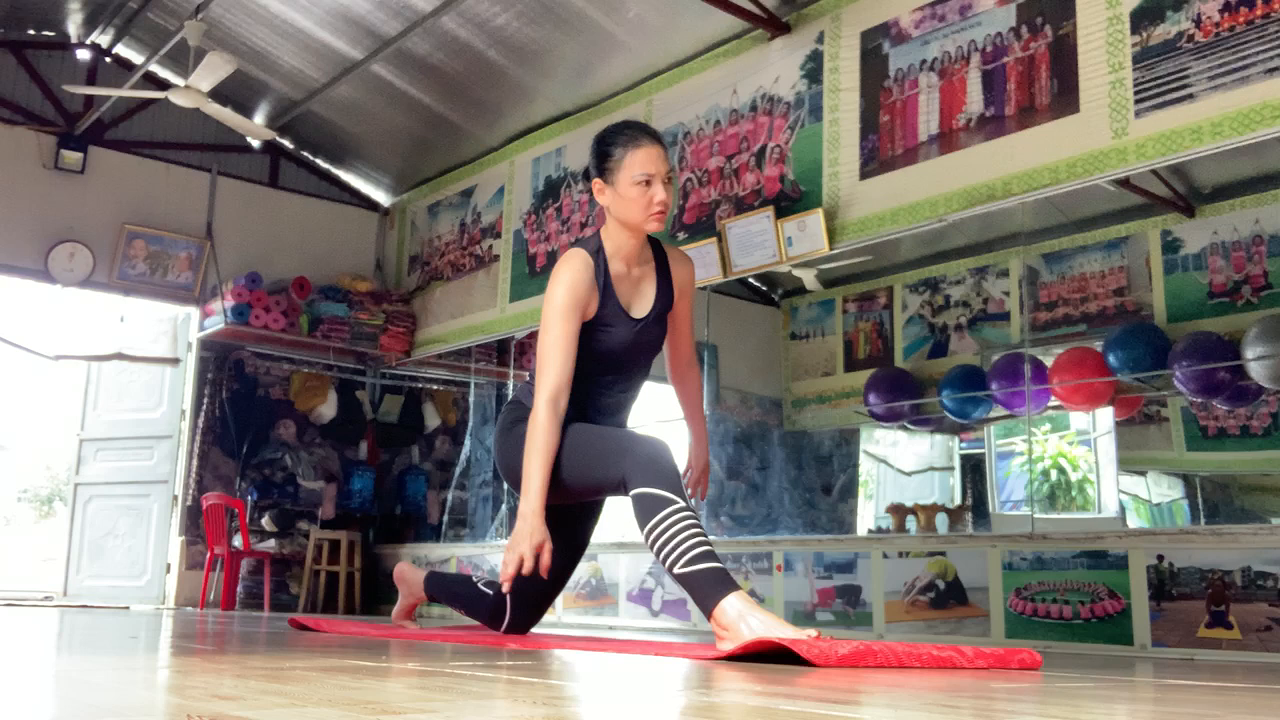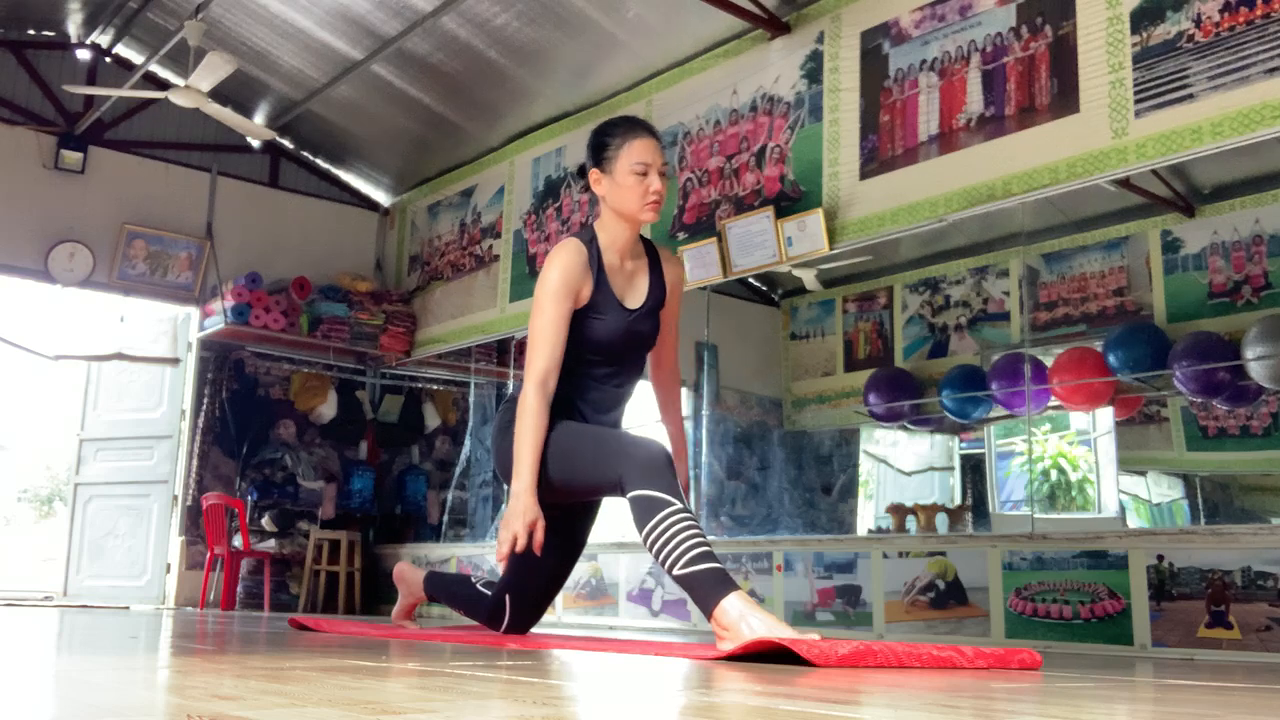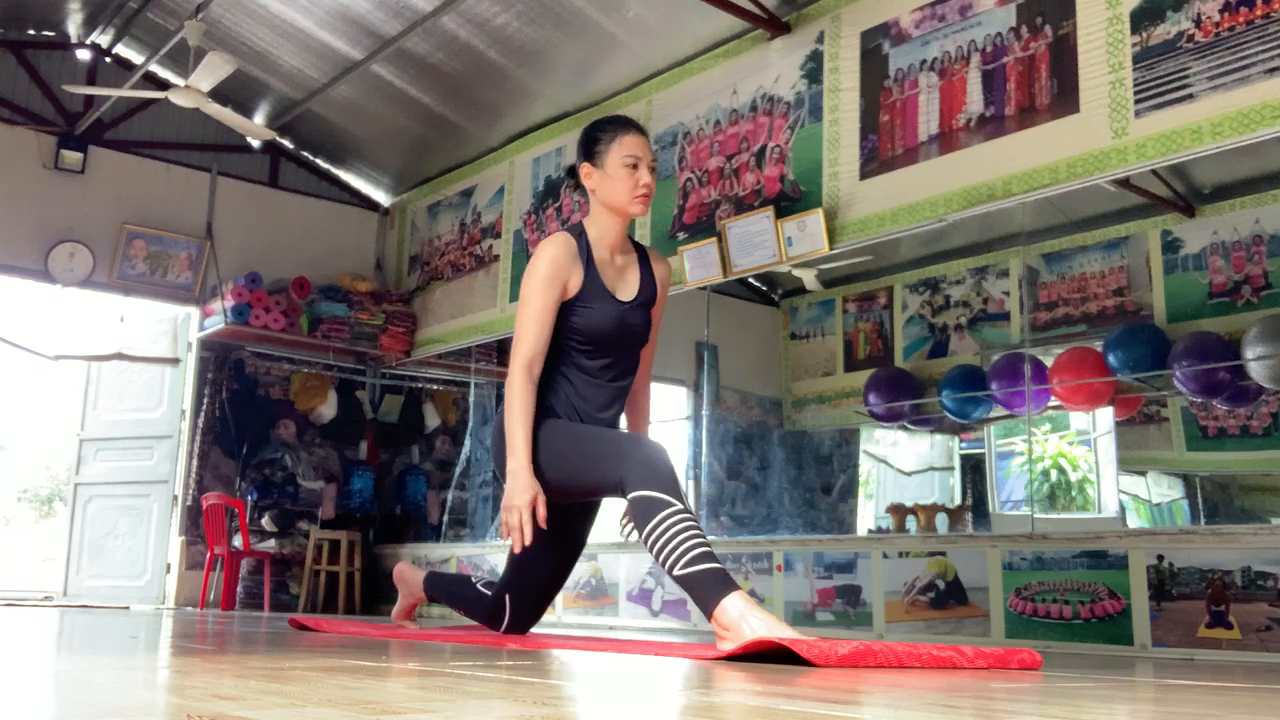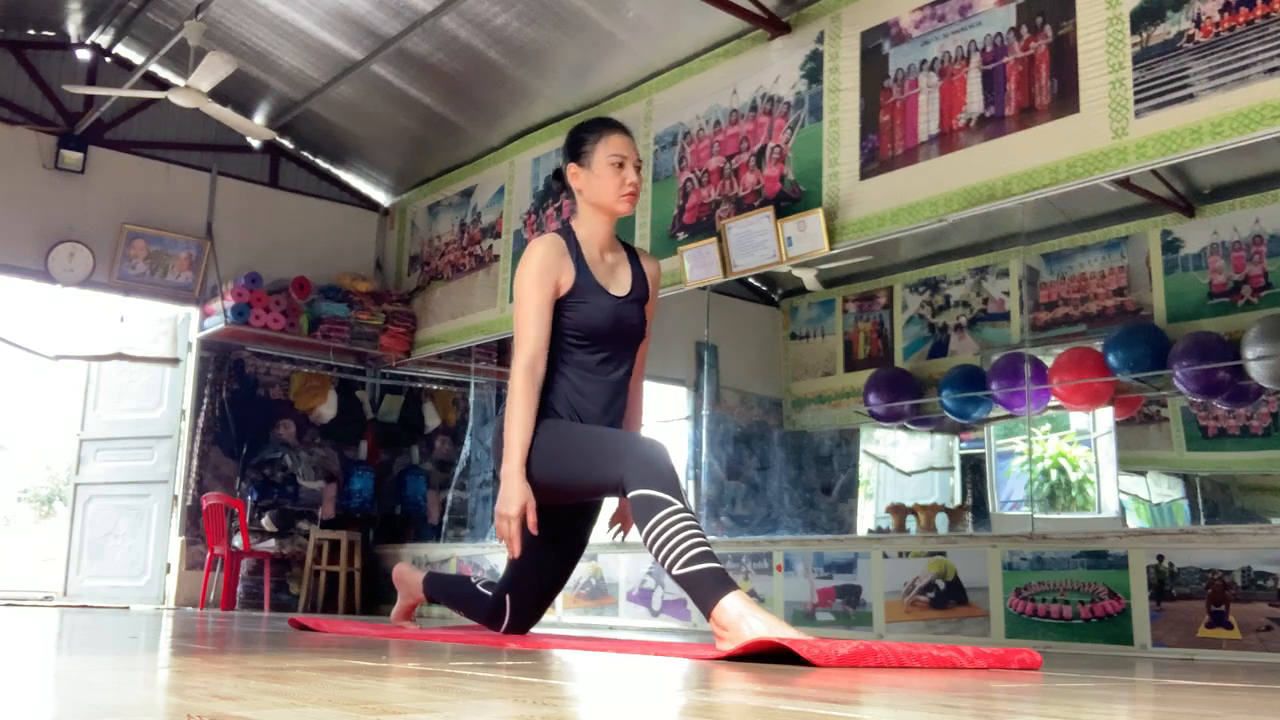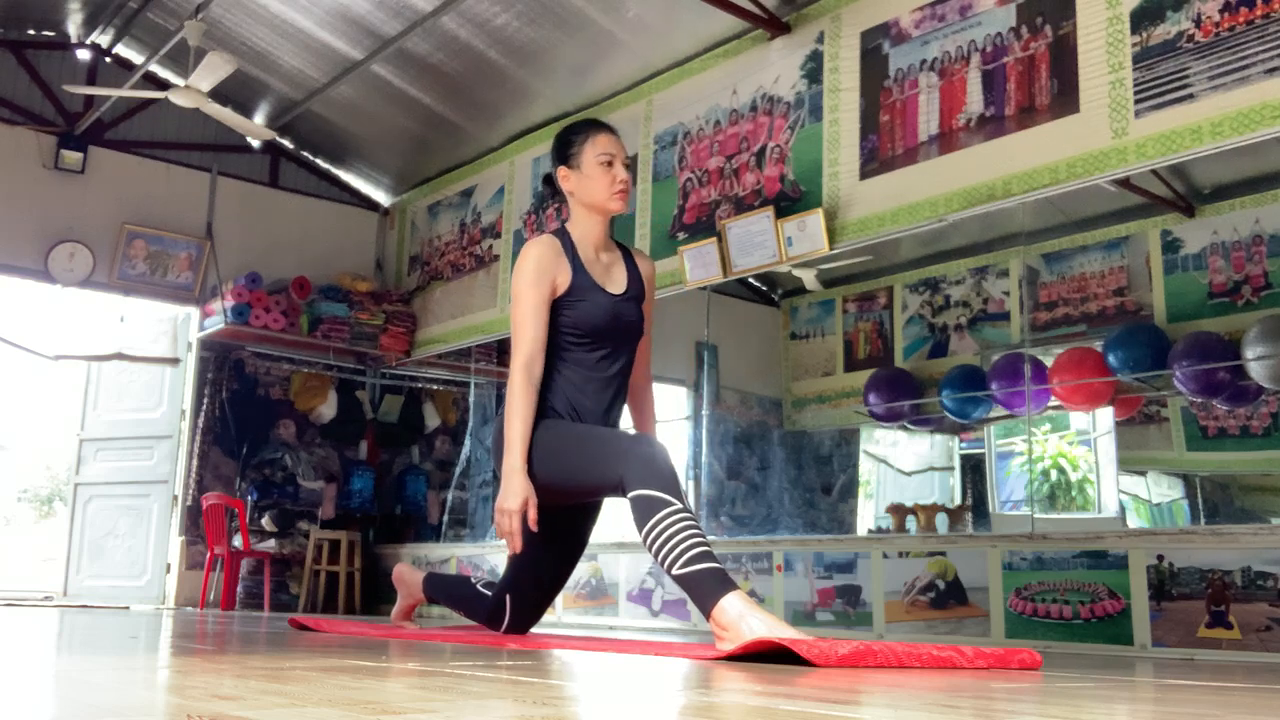
dt=0.2s
person 1, frame 1
left shoulder: (677, 269)
right shoulder: (578, 270)
left elbow: (683, 364)
right elbow: (551, 397)
left wrist: (700, 443)
right wrist: (530, 516)
left hip: (590, 453)
right hip: (532, 439)
left knee: (514, 615)
right knee: (648, 459)
left ankle: (421, 582)
right ankle: (731, 612)
person 1, frame 2
left shoulder: (666, 270)
right shoulder: (572, 260)
left elbow: (664, 369)
right elbow: (537, 381)
left wrist: (681, 452)
right wrist: (522, 493)
left hip: (589, 448)
right hip: (538, 441)
left knee: (512, 614)
right knee: (642, 462)
left ankle: (420, 581)
right ankle: (730, 613)
person 1, frame 3
left shoulder: (655, 270)
right shoulder: (559, 253)
right elbow: (524, 367)
left wrist: (639, 489)
right wrist: (518, 471)
left hip: (588, 453)
right hip: (540, 439)
left knee: (511, 614)
right knee: (645, 463)
left ankle: (420, 581)
right ankle: (730, 613)
person 1, frame 4
left shoulder: (645, 270)
right shoulder: (549, 253)
right elbow: (527, 367)
left wrist: (632, 486)
right wrist: (513, 471)
left hip: (585, 457)
right hip: (540, 440)
left knee: (512, 614)
right knee: (646, 458)
left ankle: (420, 582)
right ankle: (730, 612)
person 1, frame 5
left shoulder: (640, 269)
right shoulder: (544, 254)
left elbow: (637, 376)
right elbow: (525, 367)
left wrist: (655, 488)
right wrist: (513, 471)
left hip: (586, 457)
right hip: (539, 440)
left knee: (511, 615)
right knee: (642, 461)
left ankle: (419, 582)
right ankle: (729, 612)
